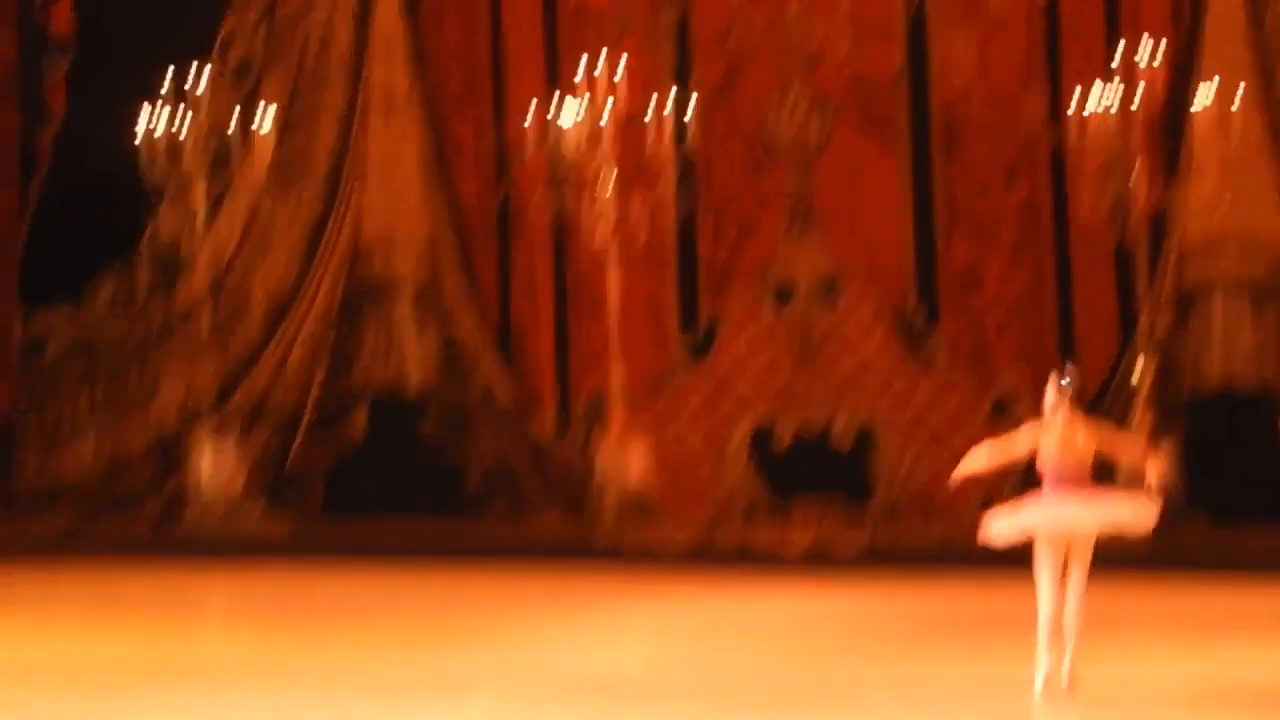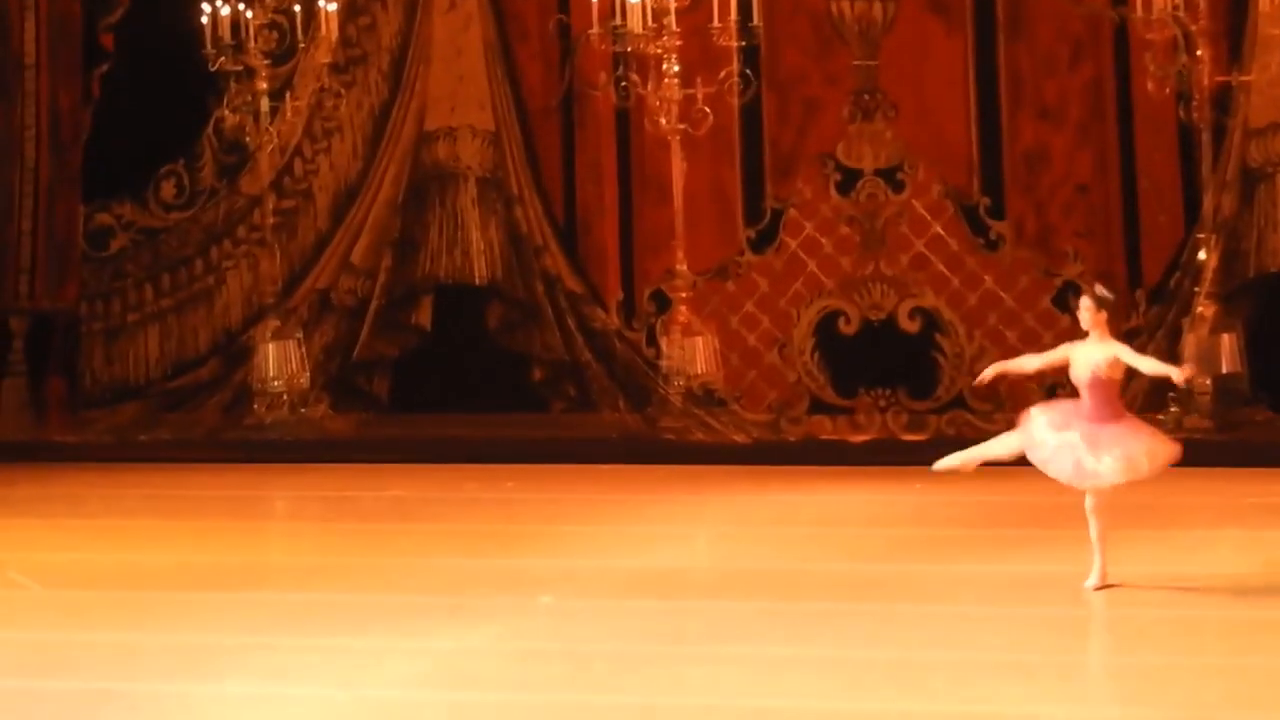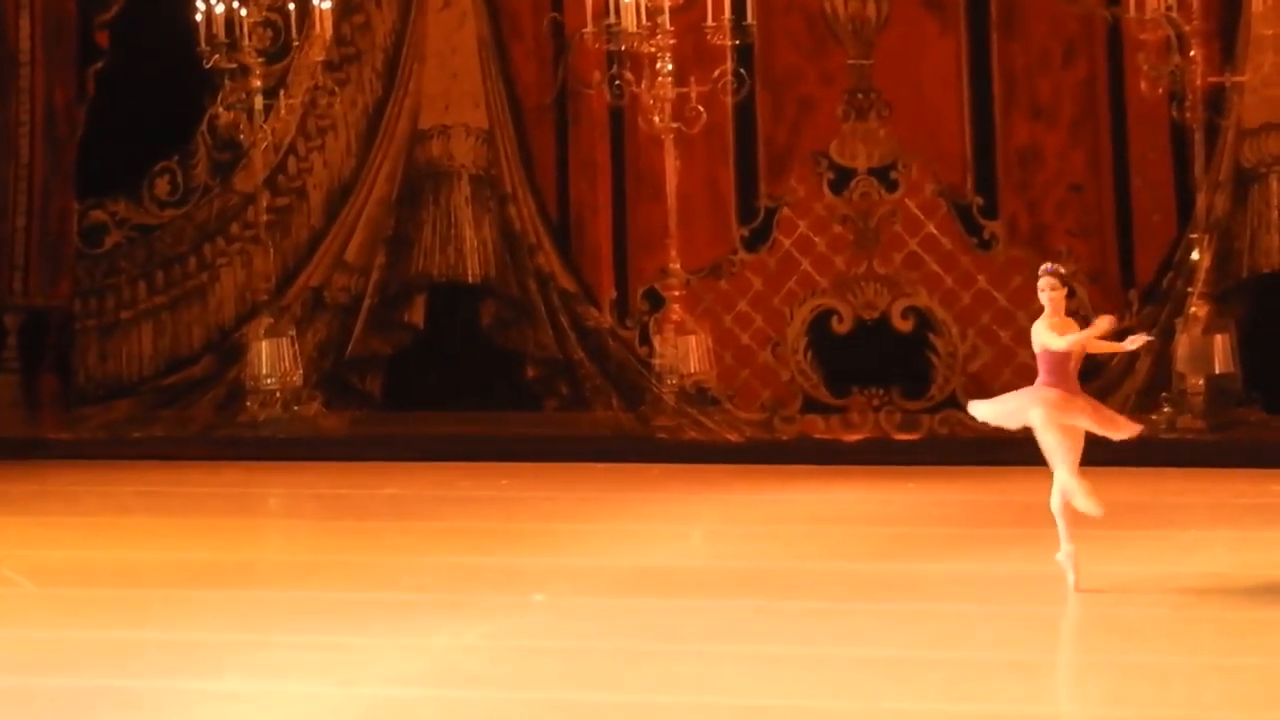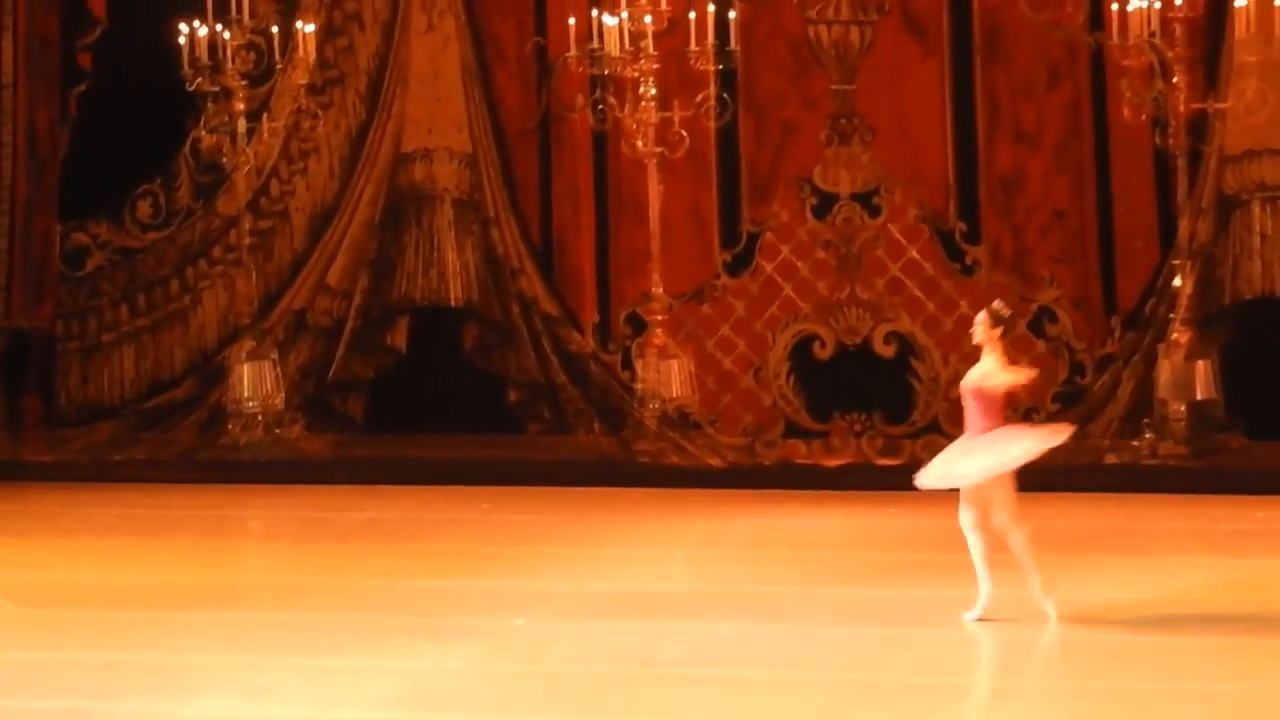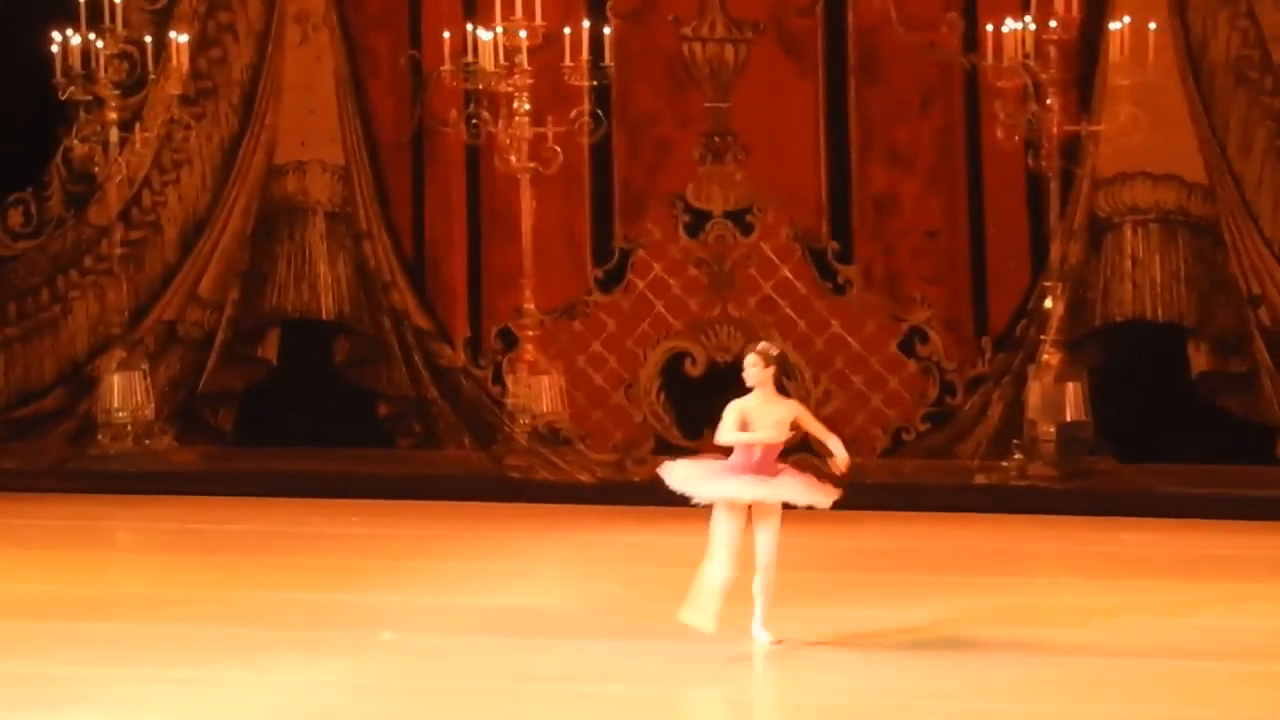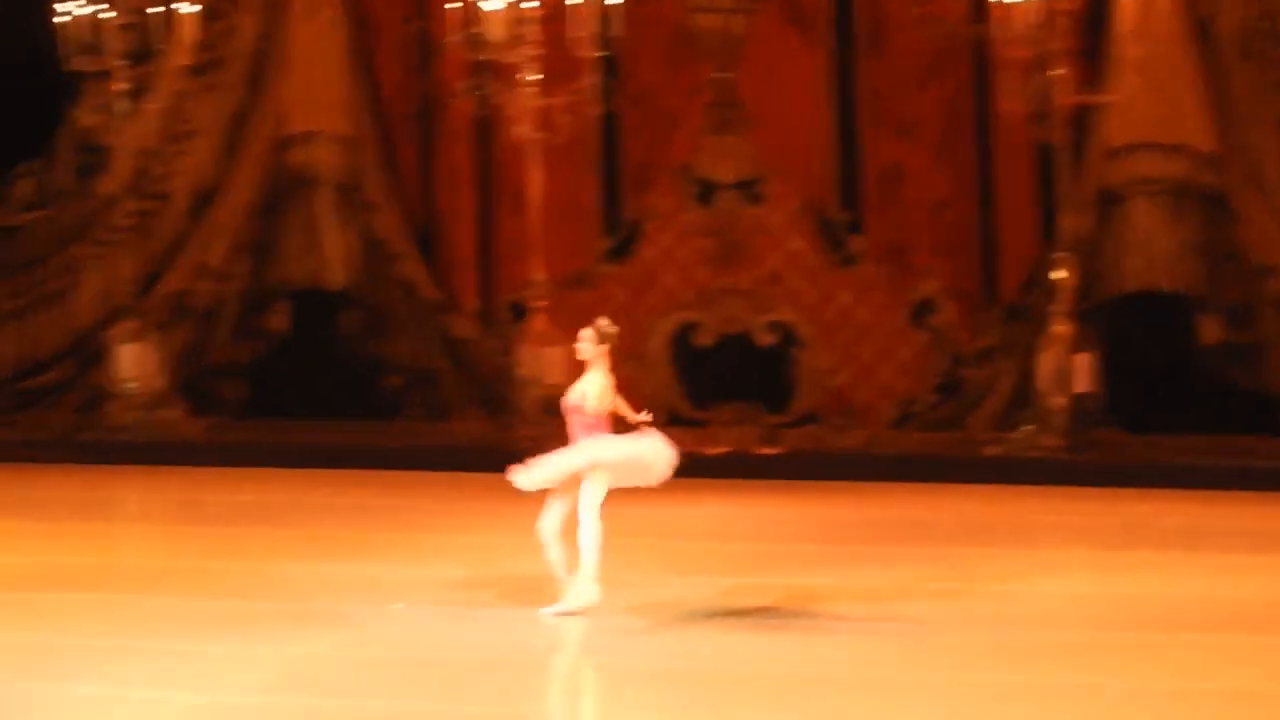
dt=0.7s
person 1, frame 1
left shoulder: (1038, 431)
right shoulder: (1093, 432)
left elbow: (997, 450)
right elbow: (1129, 449)
left wrist: (969, 466)
right wrist: (1152, 465)
left hip: (1053, 511)
right hip: (1083, 509)
left knee: (1049, 591)
right knee: (1076, 586)
left ankle: (1044, 663)
right ankle: (1069, 659)
person 1, frame 2
left shoulder: (1118, 351)
right shoulder: (1072, 350)
left elbow: (1147, 363)
right elbow: (1037, 362)
left wrist: (1175, 371)
right wrist: (999, 367)
left hip: (1111, 432)
right hip: (1083, 424)
left knee: (1093, 504)
right knee: (1019, 439)
left ankle: (1100, 570)
right ankle: (967, 457)
person 1, frame 3
left shoulder: (1071, 325)
right shoulder: (1041, 327)
left elbow: (1088, 346)
right elbow: (1063, 345)
left wrist: (1125, 345)
right wrist: (1096, 329)
left hip: (1070, 403)
right hip: (1047, 400)
left knee: (1061, 483)
left ankle: (1066, 548)
person 1, frame 4
left shoulder: (991, 365)
right shoulder: (988, 364)
left elbow: (1008, 377)
right elbow: (1014, 376)
left wrist: (1018, 375)
right wrist: (1016, 375)
left hip: (992, 444)
right hip: (980, 446)
left knee: (1006, 521)
right knee: (969, 519)
left ankle: (1037, 587)
right ankle: (986, 594)
person 1, frame 5
left shoulder: (791, 407)
right shoulder: (738, 407)
left elbow: (827, 435)
right elbow: (722, 437)
left wrist: (839, 452)
right wrist: (767, 435)
left hip: (767, 486)
right hip: (733, 482)
left knee: (766, 560)
right knee: (724, 553)
left ankle: (759, 623)
right ankle: (702, 608)
person 1, frame 6
left shoulder: (597, 380)
right shoulder: (598, 378)
left elbow: (599, 406)
right elbow: (618, 403)
right wrist: (633, 415)
left hip: (599, 453)
right hip: (580, 458)
left knee: (587, 512)
right knee: (547, 526)
left ankle: (587, 586)
right ankle: (572, 596)
